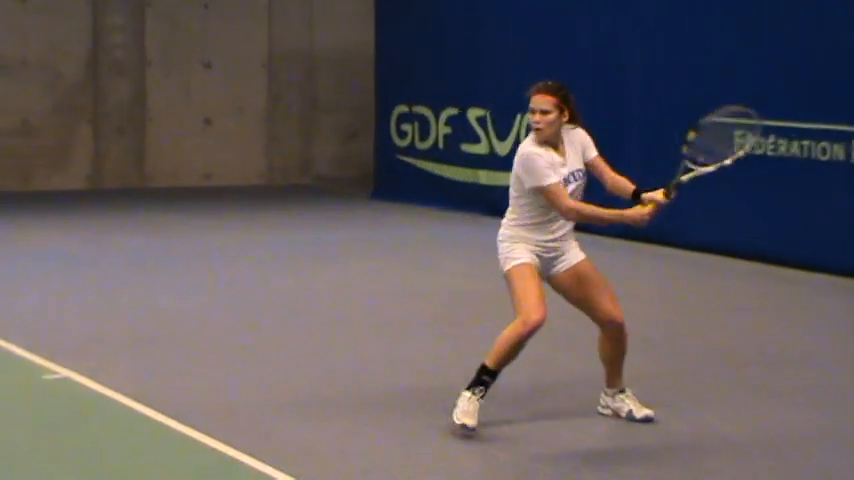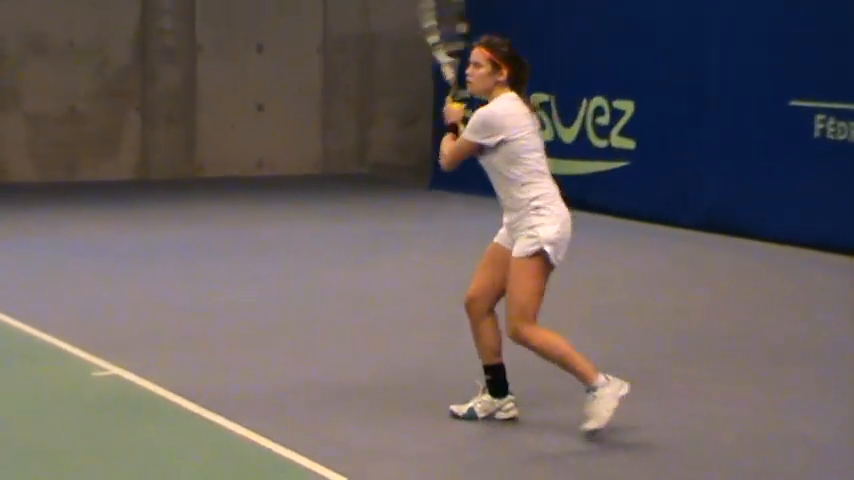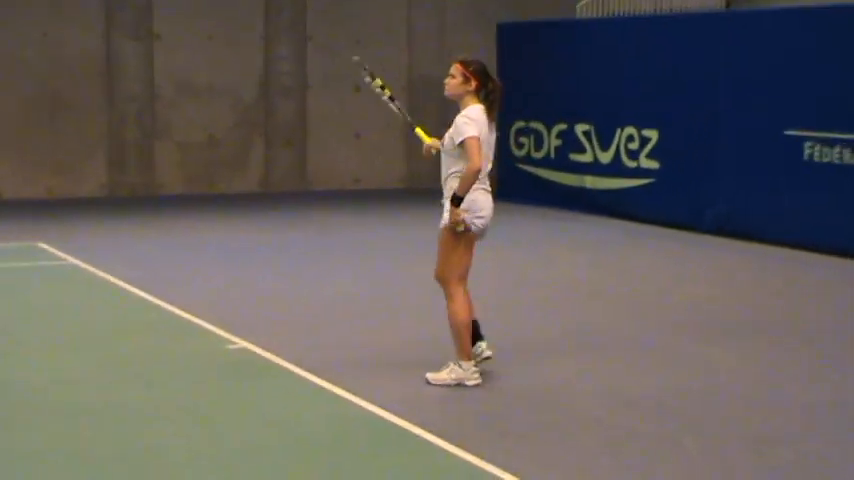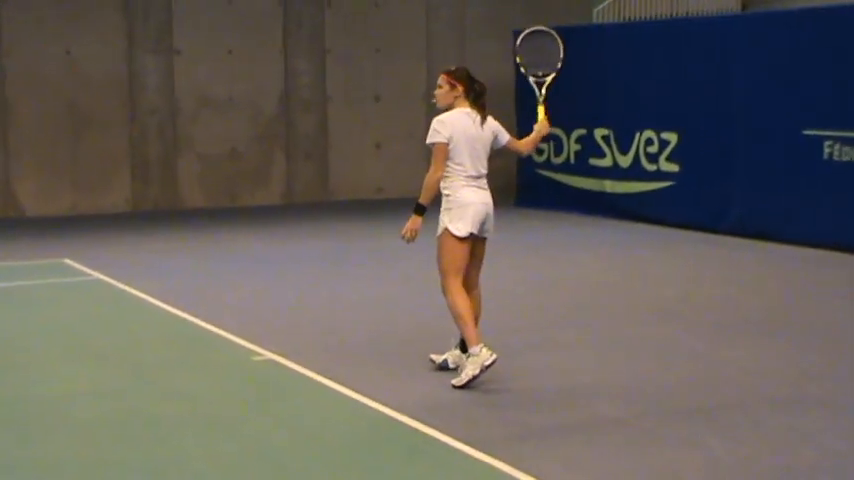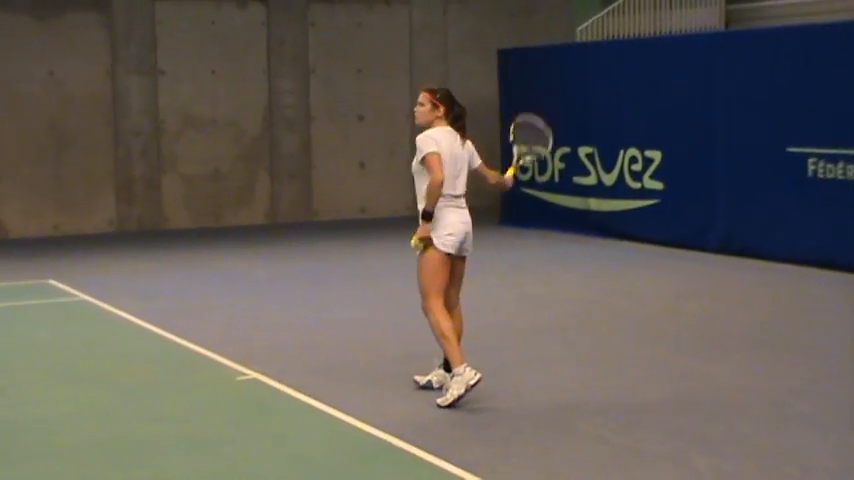
dt=1s
person 1, frame 1
left shoulder: (577, 136)
right shoulder: (531, 154)
left elbow: (609, 177)
right elbow: (567, 209)
left wrist: (642, 196)
right wrist: (626, 217)
left hip: (561, 246)
right hip: (521, 244)
left knee: (613, 319)
right knee: (532, 318)
left ankle: (614, 394)
right ankle: (474, 392)
person 1, frame 2
left shoulder: (493, 114)
right shoulder: (511, 108)
left elbow: (448, 161)
left wrist: (451, 126)
right wrist: (464, 124)
left hip: (540, 224)
right hip: (519, 223)
left knee: (521, 327)
right knee: (476, 302)
left ankle: (600, 385)
right ankle: (497, 395)
person 1, frame 3
left shoulder: (467, 117)
right shoulder: (480, 115)
left elbow: (476, 165)
left wrist: (456, 202)
right wrist: (444, 146)
left hip: (466, 206)
right hip: (473, 205)
left knee: (453, 285)
right knee: (447, 278)
left ankle: (465, 366)
right ankle: (476, 343)
person 1, frame 4
left shoulder: (443, 122)
right shoulder: (487, 122)
left elbow: (436, 174)
right elbow: (524, 148)
left wrist: (417, 213)
right wrist: (540, 131)
left hip: (459, 204)
right hip: (483, 202)
left knee: (452, 284)
right knee: (470, 284)
left ankle: (477, 351)
right ankle: (464, 351)
person 1, frame 5
left shoulder: (427, 138)
right shoulder: (462, 141)
left elbow: (438, 178)
right elbow: (491, 178)
left wrist: (425, 219)
right wrist: (506, 180)
left hip: (440, 225)
right hip: (462, 222)
left knee: (432, 303)
right knee: (451, 303)
left ankle: (461, 370)
right ankle: (447, 371)
